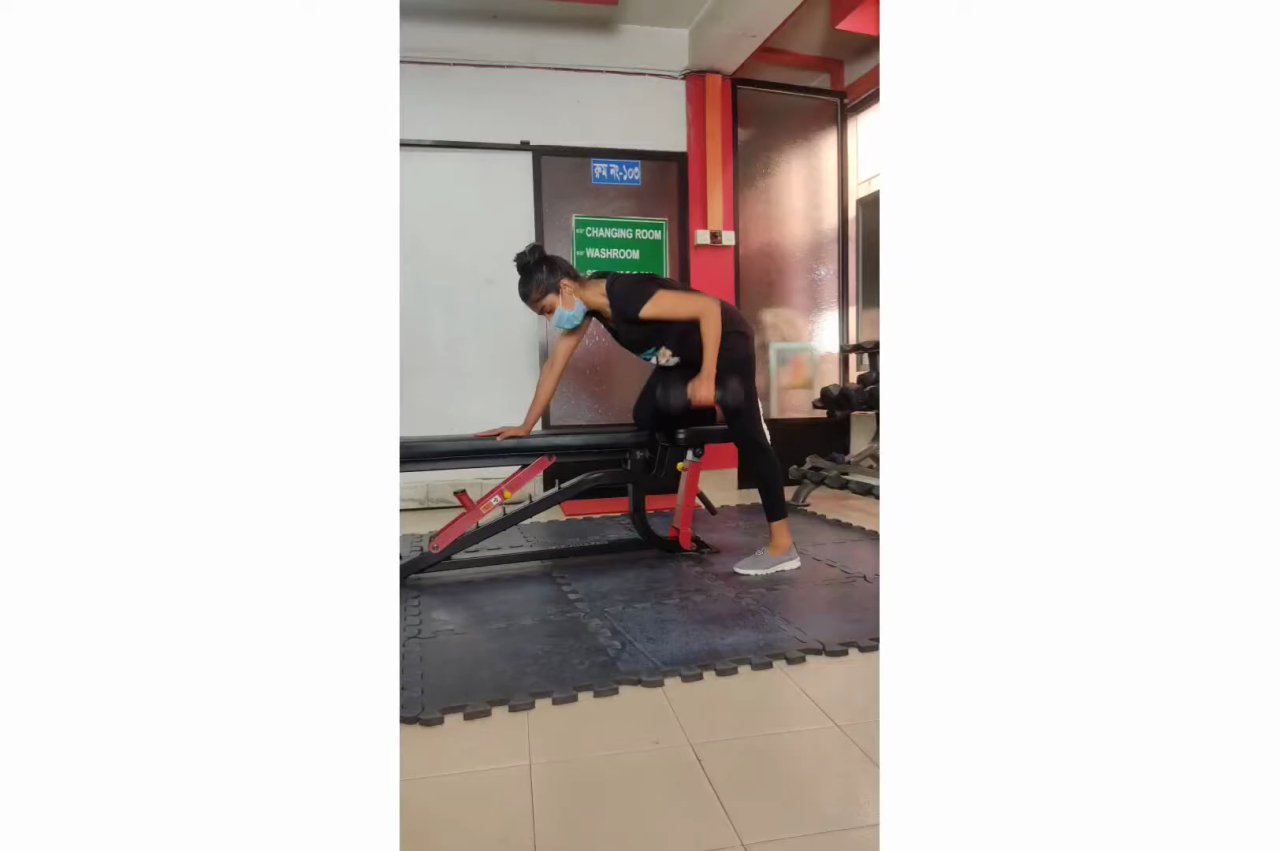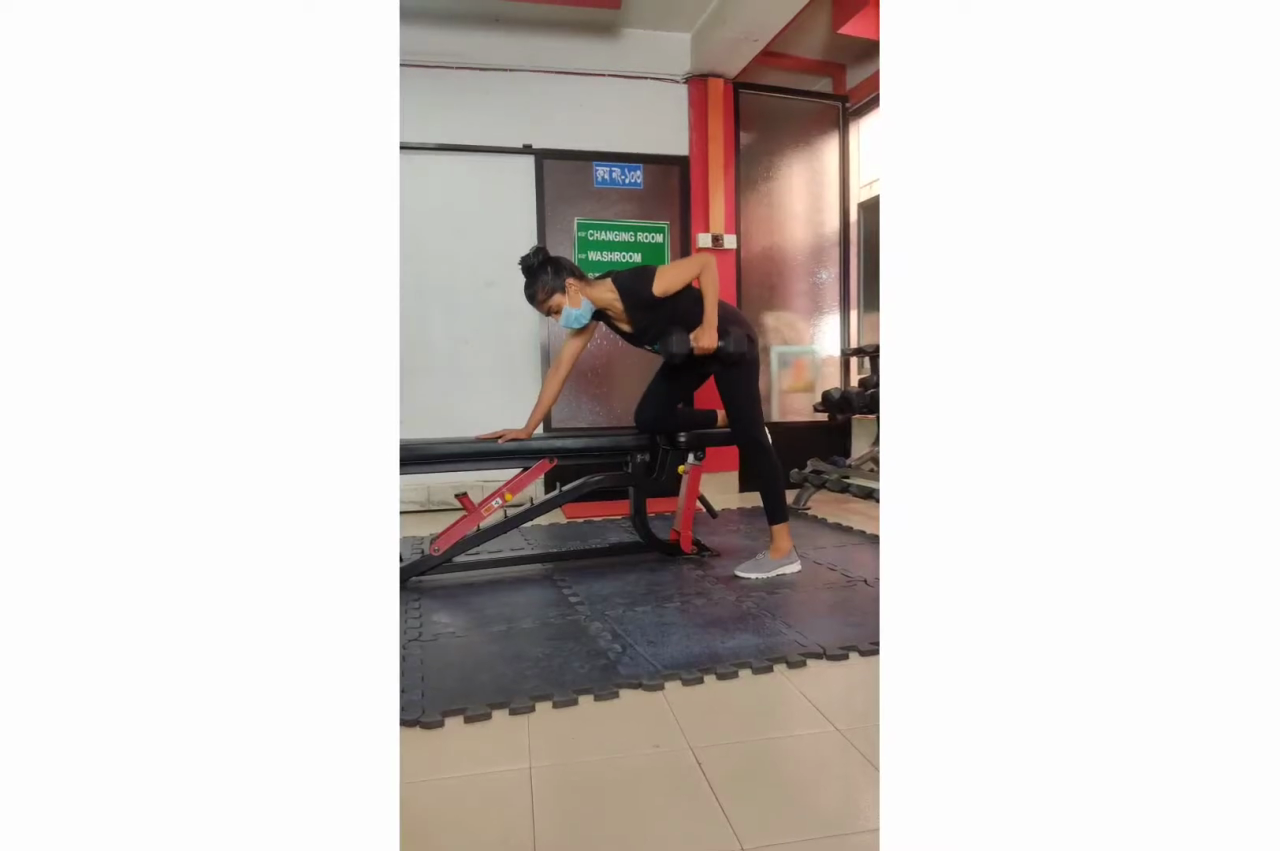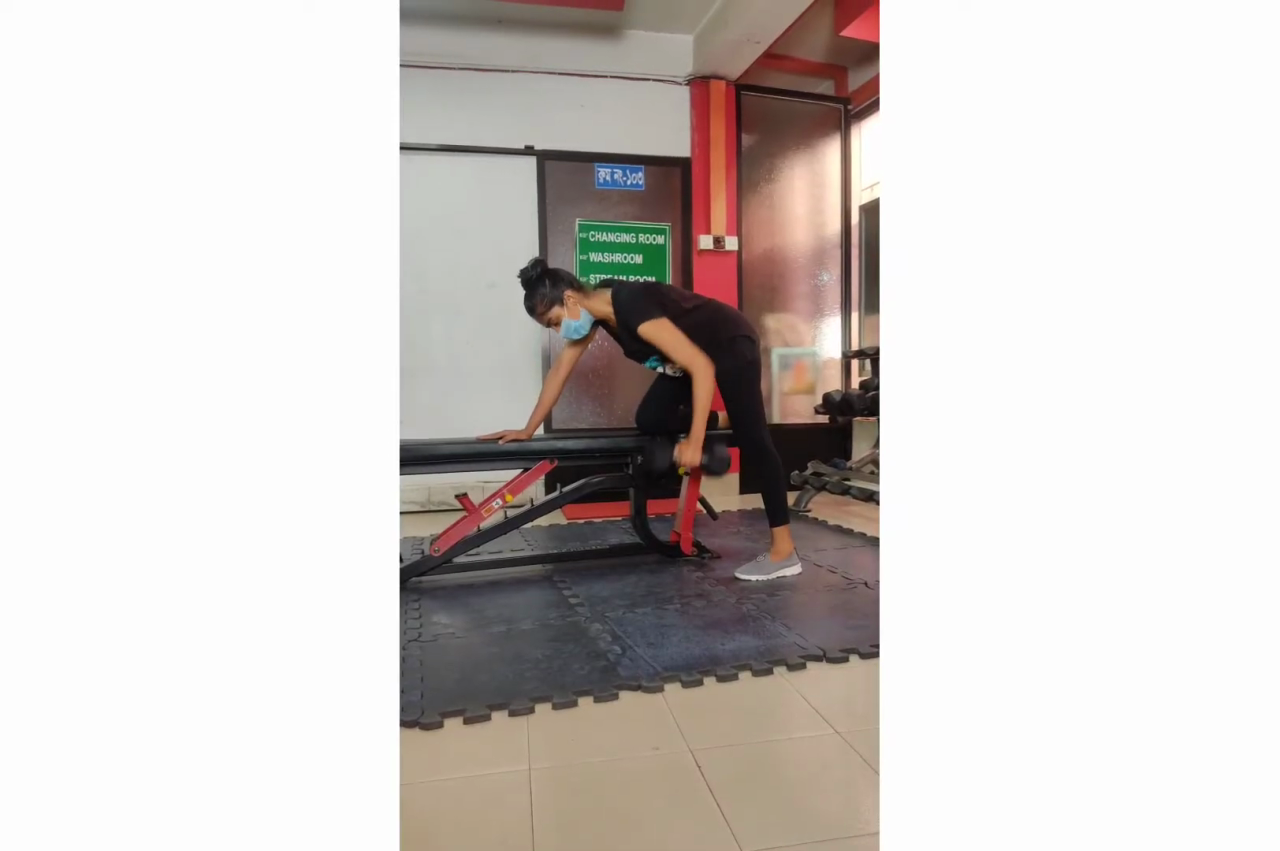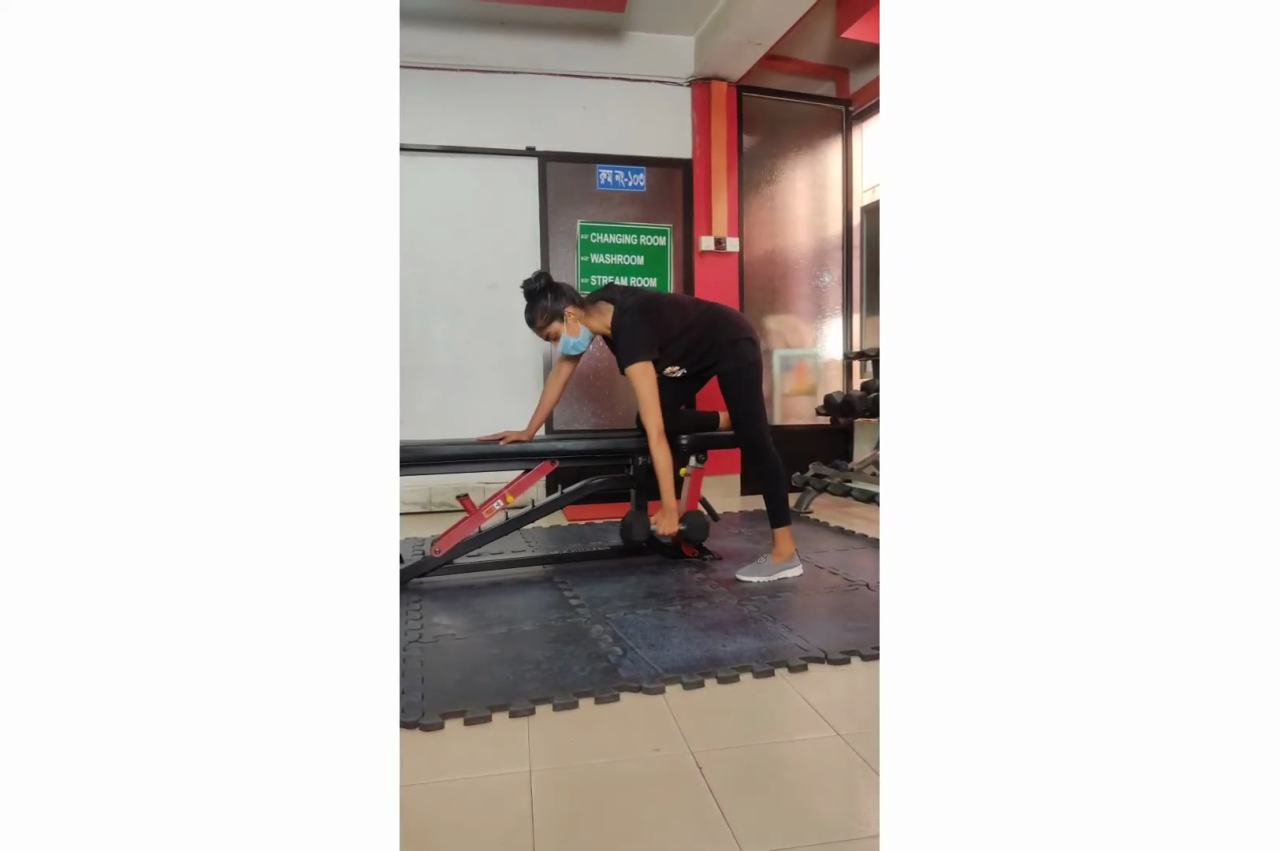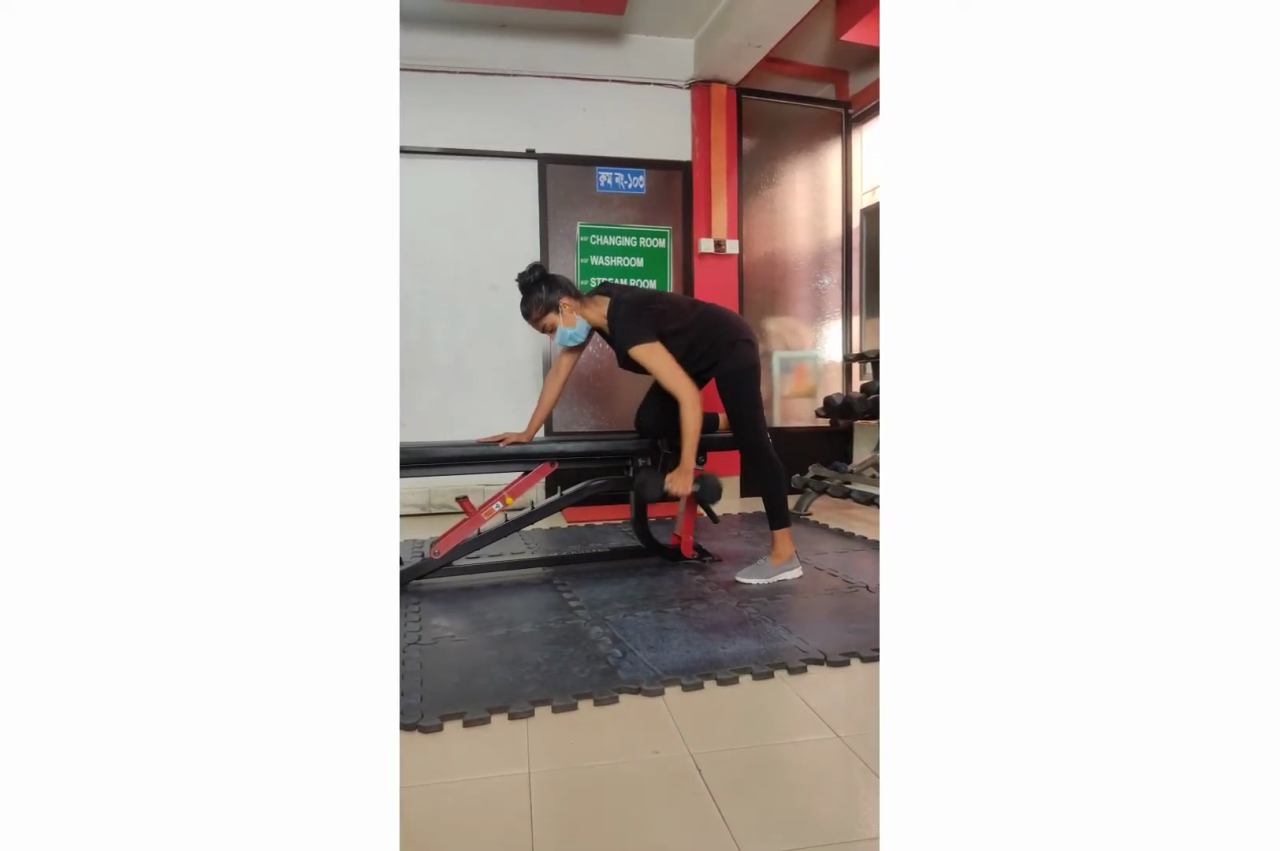
dt=0.4s
person 1, frame 1
left shoulder: (626, 297)
right shoulder: (587, 300)
left elbow: (708, 308)
right elbow: (555, 363)
left wrist: (707, 377)
right wrist: (526, 427)
left hip: (724, 336)
right hip: (685, 349)
left knee: (747, 437)
right knee: (647, 418)
left ankle: (783, 546)
right ankle: (732, 411)
person 1, frame 2
left shoulder: (636, 287)
right shoulder: (594, 303)
left elbow: (706, 261)
right elbow: (561, 365)
left wrist: (708, 328)
right wrist: (528, 428)
right hip: (687, 350)
left knee: (750, 440)
right knee: (649, 419)
left ankle: (783, 550)
right ankle: (729, 418)
person 1, frame 3
left shoulder: (632, 308)
right shoulder: (595, 303)
left elbow: (702, 368)
right elbow: (562, 367)
left wrist: (694, 441)
right wrist: (528, 430)
left hip: (731, 343)
right hip: (694, 350)
left knee: (753, 443)
right knee: (650, 420)
left ankle: (784, 551)
right ankle: (732, 420)
person 1, frame 4
left shoulder: (630, 333)
right shoulder: (593, 309)
left elbow: (657, 433)
right elbow: (561, 371)
left wrist: (669, 507)
right wrist: (529, 432)
left hip: (732, 344)
right hip: (694, 351)
left knee: (754, 444)
right knee: (654, 417)
left ankle: (785, 553)
right ankle: (731, 420)
person 1, frame 5
left shoulder: (626, 323)
right shoulder: (591, 308)
left elbow: (688, 395)
right elbow: (559, 371)
left wrist: (686, 469)
right wrist: (528, 433)
left hip: (730, 345)
right hip: (694, 352)
left knee: (752, 445)
right knee: (649, 424)
left ankle: (785, 555)
right ankle: (732, 422)
